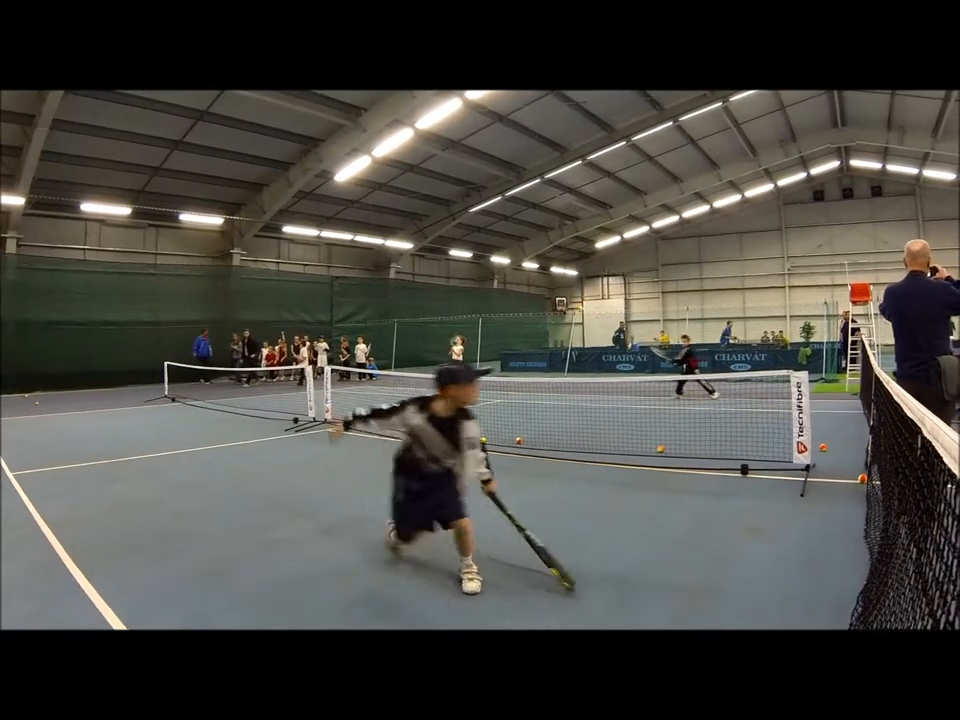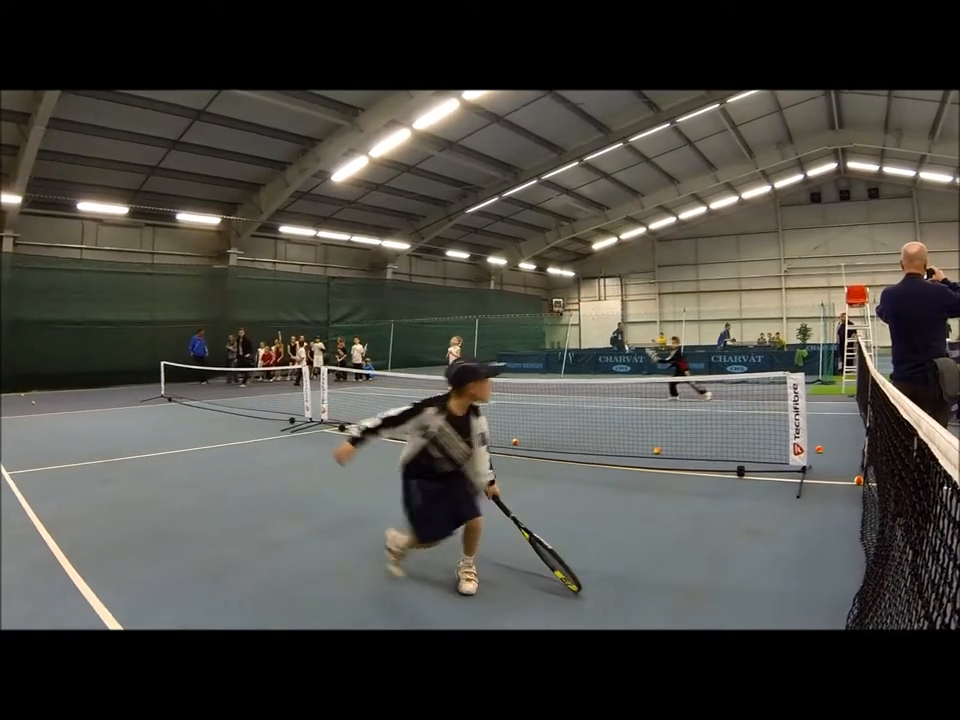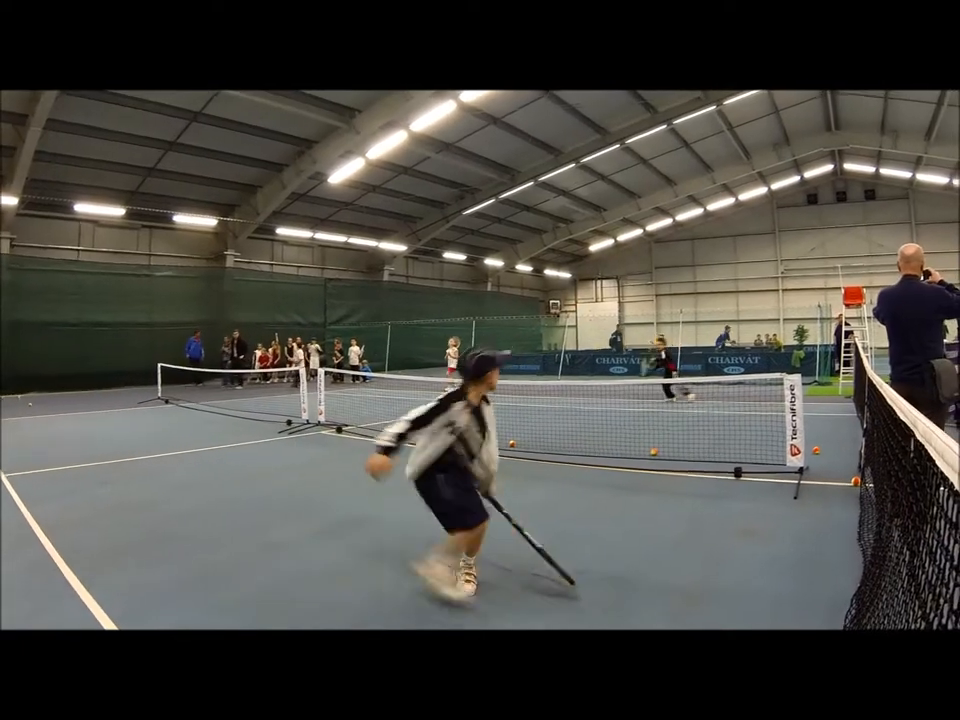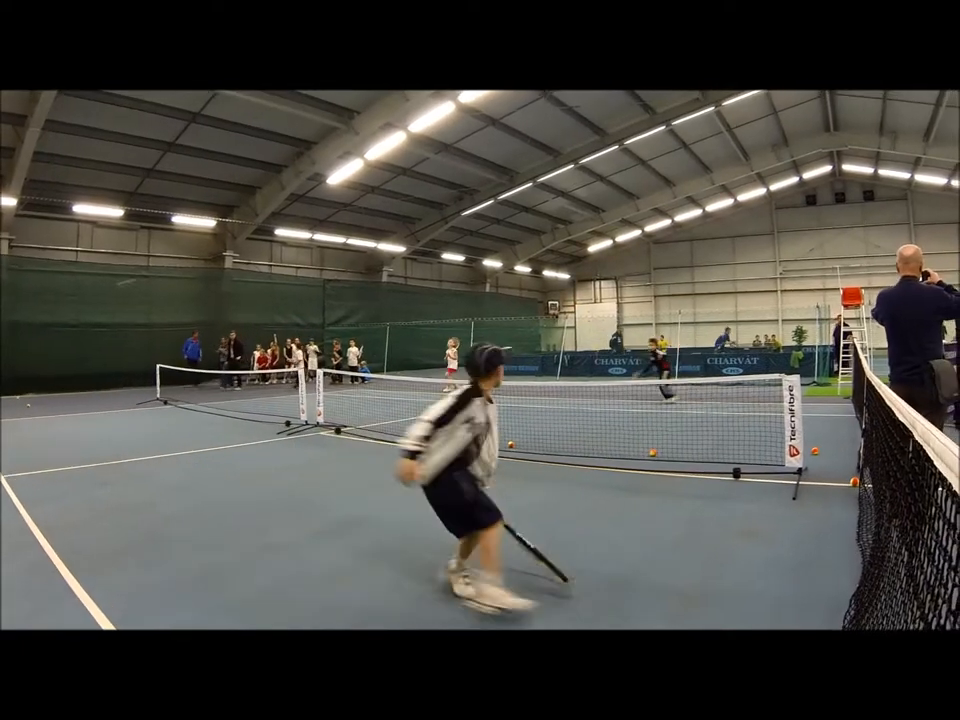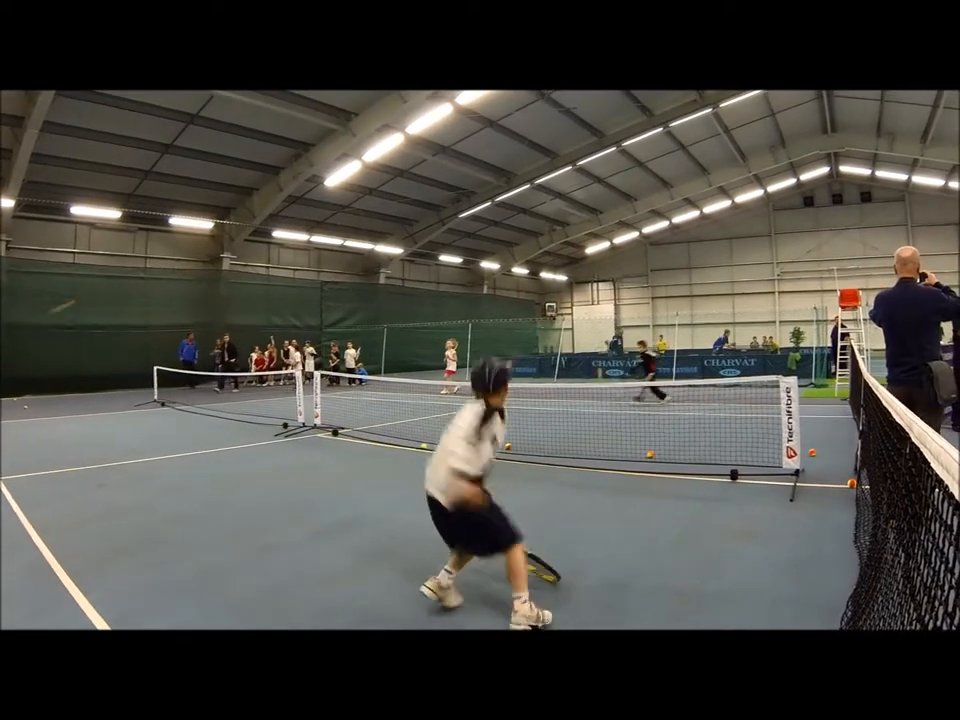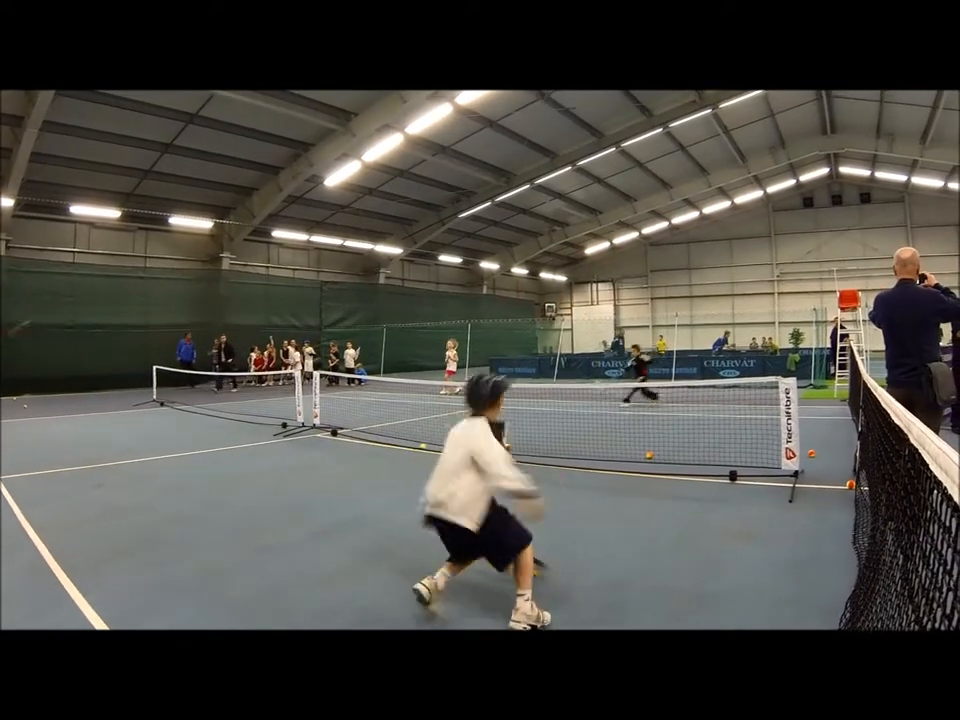
dt=0.1s
person 1, frame 1
left shoulder: (466, 422)
right shoulder: (415, 409)
left elbow: (476, 449)
right elbow: (378, 414)
left wrist: (486, 477)
right wrist: (346, 424)
left hip: (442, 476)
right hip: (410, 475)
left knee: (459, 522)
right knee: (406, 533)
left ankle: (468, 567)
right ankle: (396, 529)
person 1, frame 2
left shoulder: (476, 418)
right shoulder: (429, 411)
left elbow: (481, 449)
right elbow: (387, 421)
left wrist: (489, 481)
right wrist: (354, 441)
left hip: (452, 476)
right hip: (420, 477)
left knee: (474, 521)
right knee: (429, 535)
left ankle: (467, 566)
right ankle: (397, 542)
person 1, frame 3
left shoulder: (485, 407)
right shoulder: (452, 404)
left elbow: (487, 448)
right elbow: (410, 422)
left wrist: (488, 479)
right wrist: (383, 452)
left hip: (459, 472)
right hip: (432, 473)
left knee: (481, 523)
right knee: (470, 523)
left ankle: (466, 567)
right ankle: (438, 568)
person 1, frame 4
left shoulder: (485, 403)
right shoulder: (467, 399)
left elbow: (485, 449)
right elbow: (429, 421)
left wrist: (480, 478)
right wrist: (411, 456)
left hip: (458, 471)
right hip: (442, 474)
left knee: (477, 528)
right knee: (491, 523)
left ankle: (457, 571)
right ankle: (489, 590)
person 1, frame 5
left shoulder: (490, 415)
right shoulder: (481, 413)
right elbow: (458, 442)
right wrist: (462, 478)
left hip: (443, 492)
right hip: (457, 492)
left knee: (473, 541)
right knee: (511, 544)
left ankle: (442, 581)
right ankle: (523, 612)
person 1, frame 6
left shoulder: (463, 428)
right shoulder: (480, 431)
right elbow: (499, 467)
left wrist: (431, 512)
right wrist: (528, 495)
left hip: (440, 505)
right hip: (466, 506)
left knee: (470, 549)
right knee: (522, 545)
left ankle: (434, 583)
right ankle: (523, 611)
